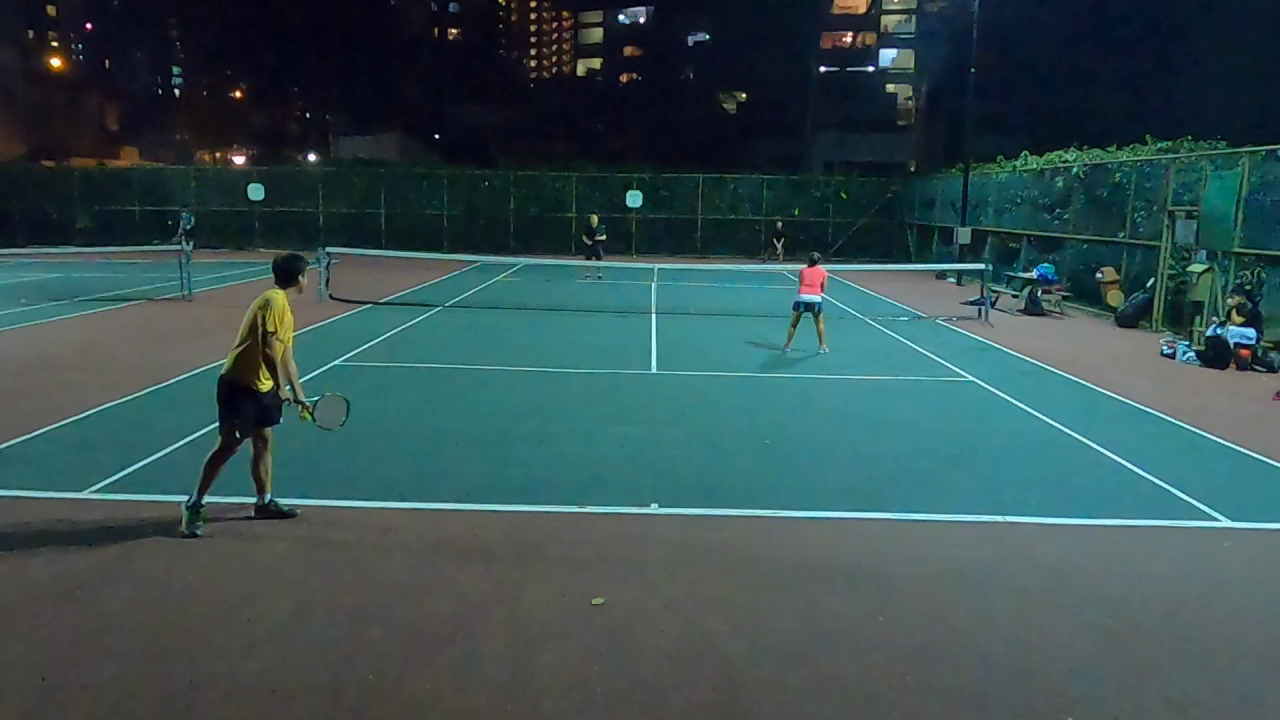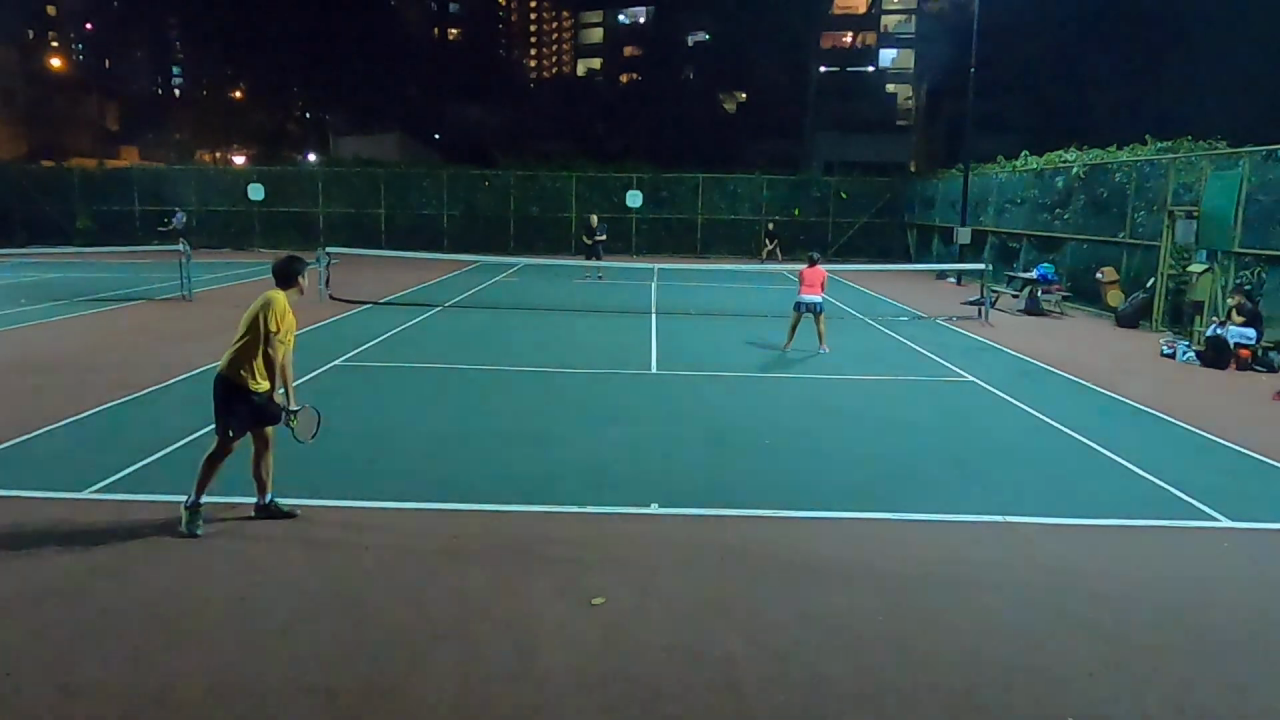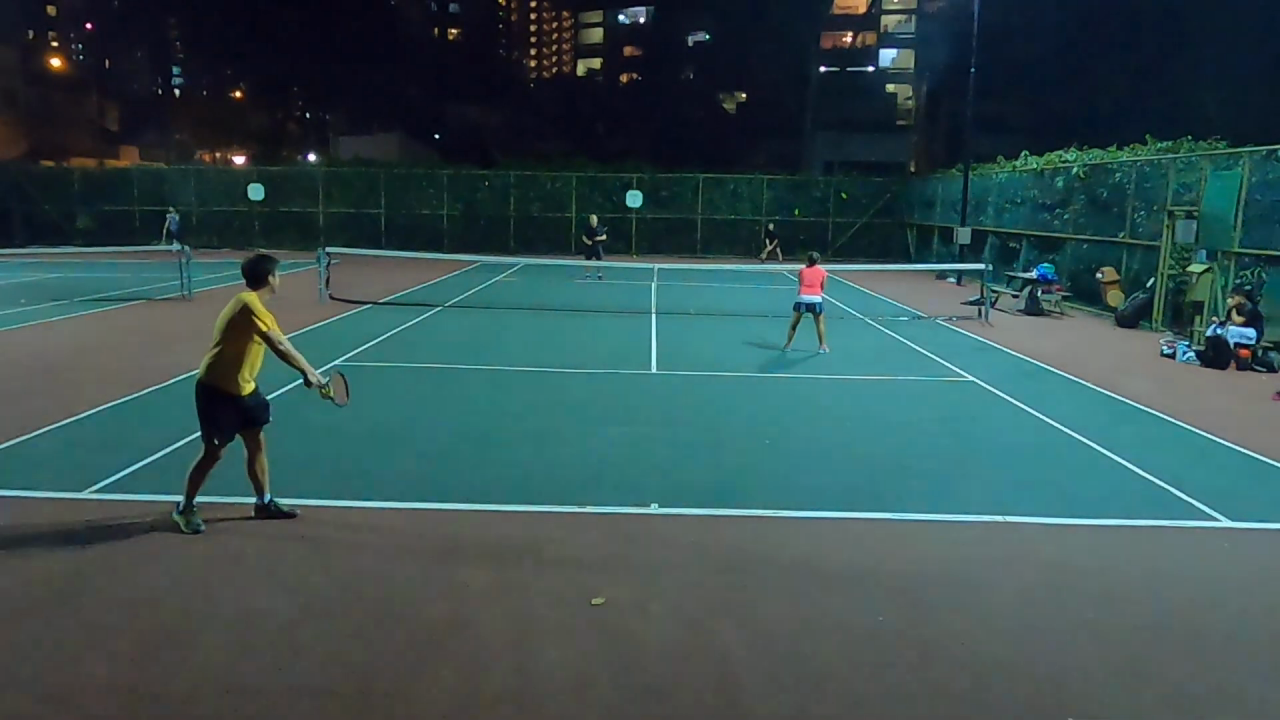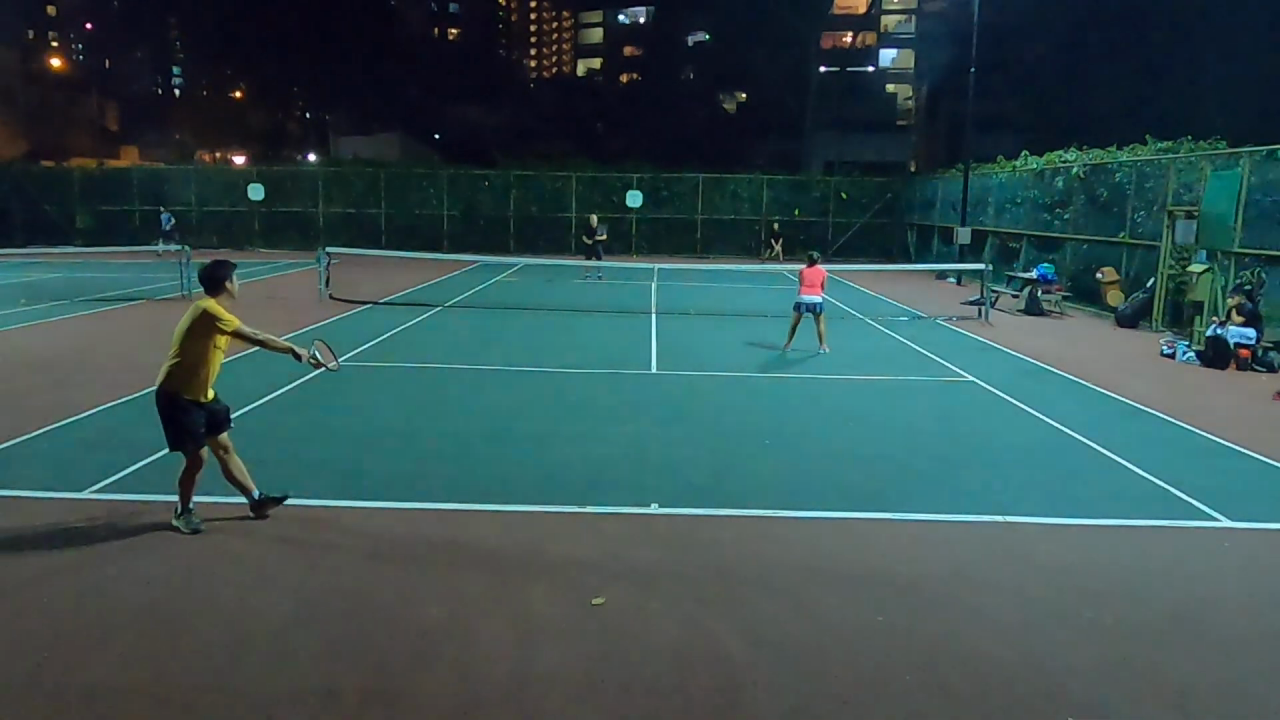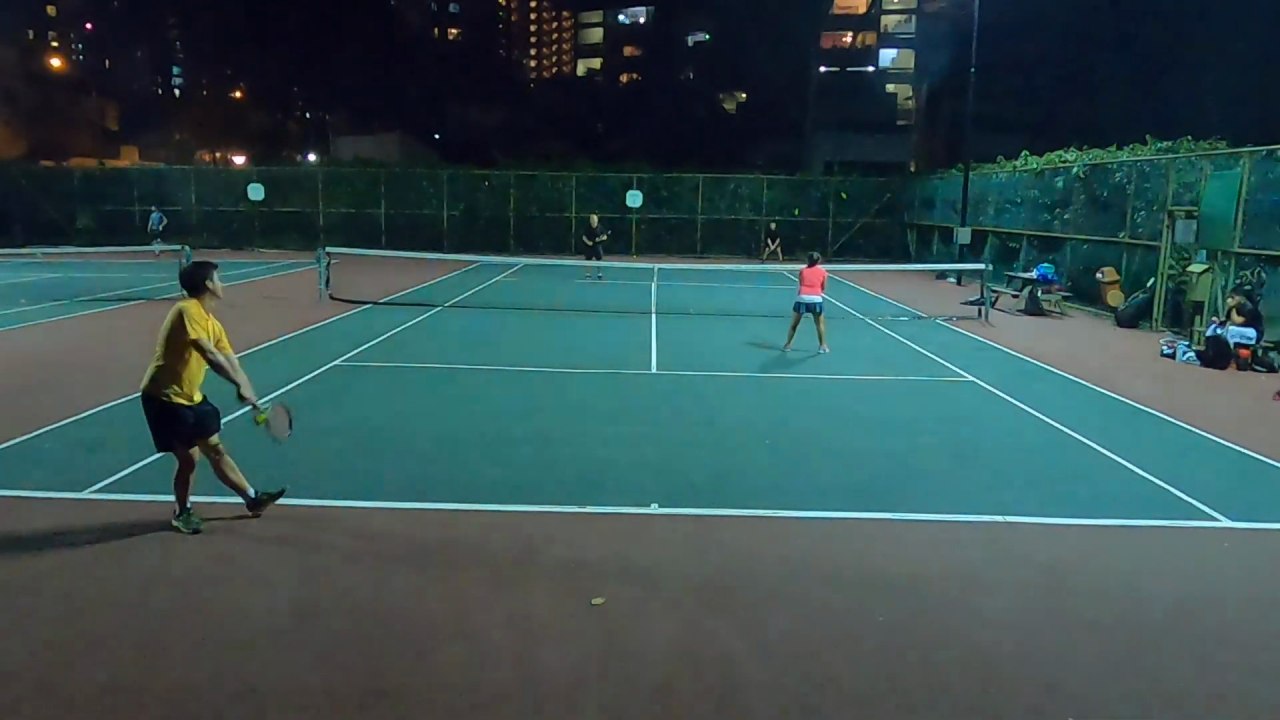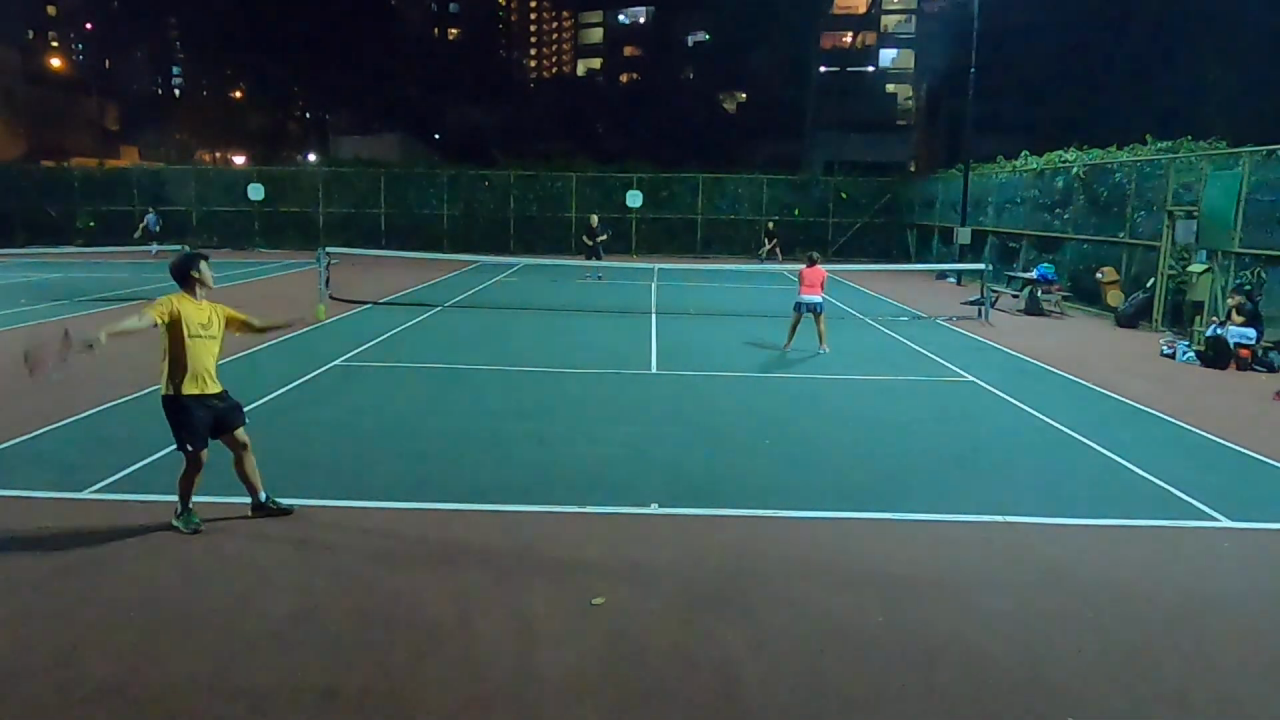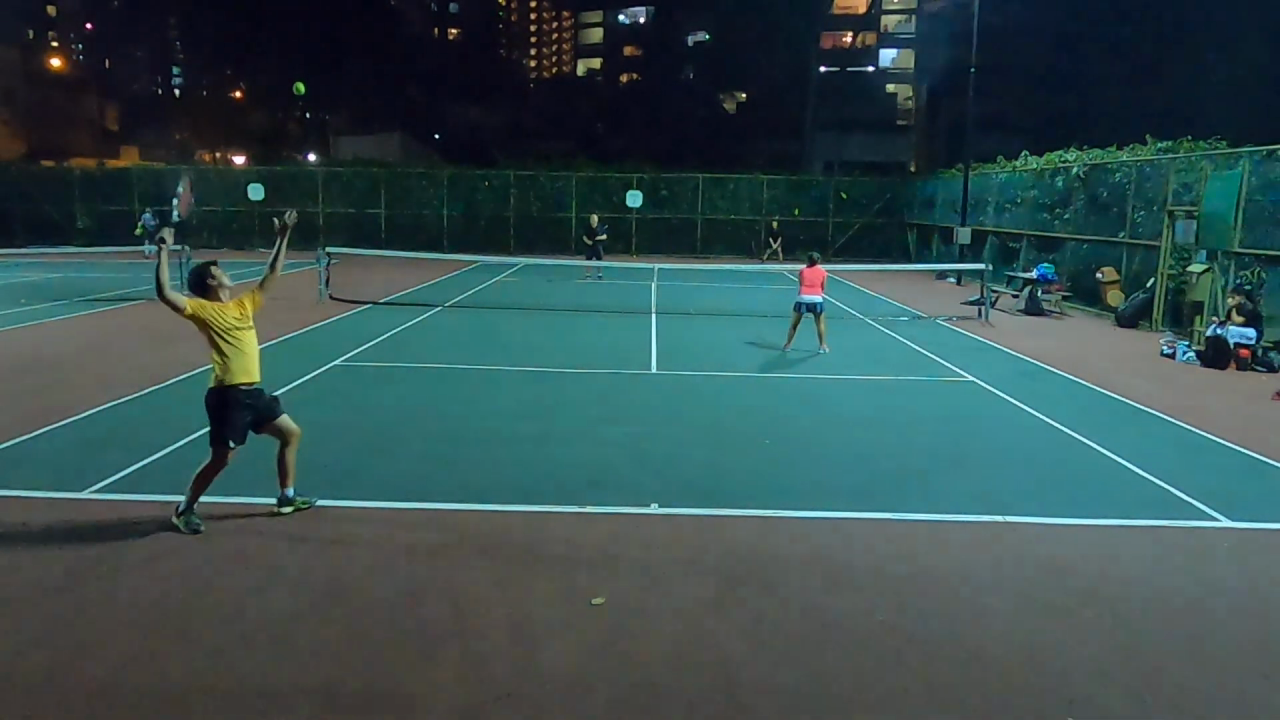
dt=0.4s
person 1, frame 1
left shoulder: (285, 309)
right shoulder: (274, 301)
left elbow: (286, 355)
right elbow: (268, 348)
left wrist: (298, 392)
right wrist: (279, 386)
left hip: (261, 386)
right hip: (239, 384)
left knee: (263, 442)
right knee: (229, 446)
left ankle: (264, 502)
right ankle: (194, 505)
person 1, frame 2
left shoulder: (288, 315)
right shoulder: (274, 301)
left elbow: (284, 357)
right elbow: (269, 350)
left wrist: (290, 396)
right wrist: (278, 391)
left hip: (260, 386)
right hip: (235, 384)
left knee: (265, 442)
right knee: (225, 446)
left ankle: (265, 502)
right ankle: (193, 505)
person 1, frame 3
left shoulder: (254, 308)
right shoulder: (248, 304)
left elbow: (282, 344)
right elbow: (278, 346)
left wrist: (309, 370)
right wrist: (307, 372)
left hip: (243, 389)
right hip: (216, 389)
left knee: (256, 444)
right knee: (213, 452)
left ankle: (265, 503)
right ankle: (185, 508)
person 1, frame 4
left shoulder: (218, 314)
right shoulder: (207, 311)
left elbow: (254, 339)
right elbow: (255, 338)
left wrist: (289, 349)
right wrist: (293, 347)
left hip: (202, 395)
right hip: (177, 397)
left knee: (224, 449)
right knee: (197, 457)
left ankle: (257, 501)
right ankle: (183, 513)
person 1, frame 5
left shoulder: (213, 324)
right shoulder: (185, 311)
left elbow: (230, 361)
right elbow: (210, 356)
left wrist: (247, 393)
right wrist: (242, 387)
left hip: (192, 398)
right hip: (163, 399)
left knee: (216, 449)
right knee: (189, 458)
left ankle: (253, 498)
right ankle: (182, 512)
person 1, frame 6
left shoulder: (218, 311)
right shoulder: (174, 305)
left elbow: (257, 326)
right elbow: (141, 321)
left wrist: (290, 322)
right wrist: (107, 332)
left hip: (214, 393)
right hip: (183, 397)
left knee: (242, 444)
right knee: (197, 459)
left ankle: (260, 501)
right ankle: (183, 512)
person 1, frame 7
left shoulder: (244, 305)
right shoulder: (203, 310)
left elbow: (272, 275)
right elbow: (165, 293)
left wrist: (282, 237)
right wrist: (164, 251)
left hip: (253, 392)
right hip: (228, 396)
left knee: (292, 434)
right knee: (221, 458)
left ankle: (287, 497)
right ankle: (186, 509)
